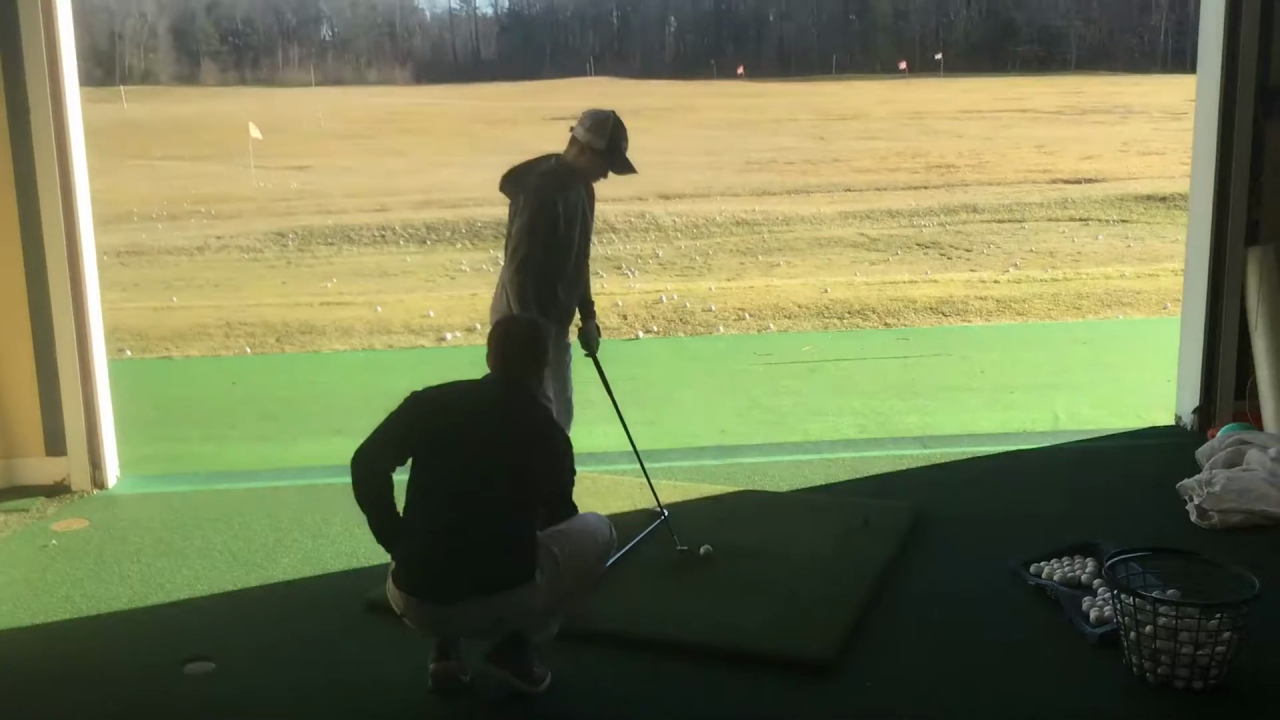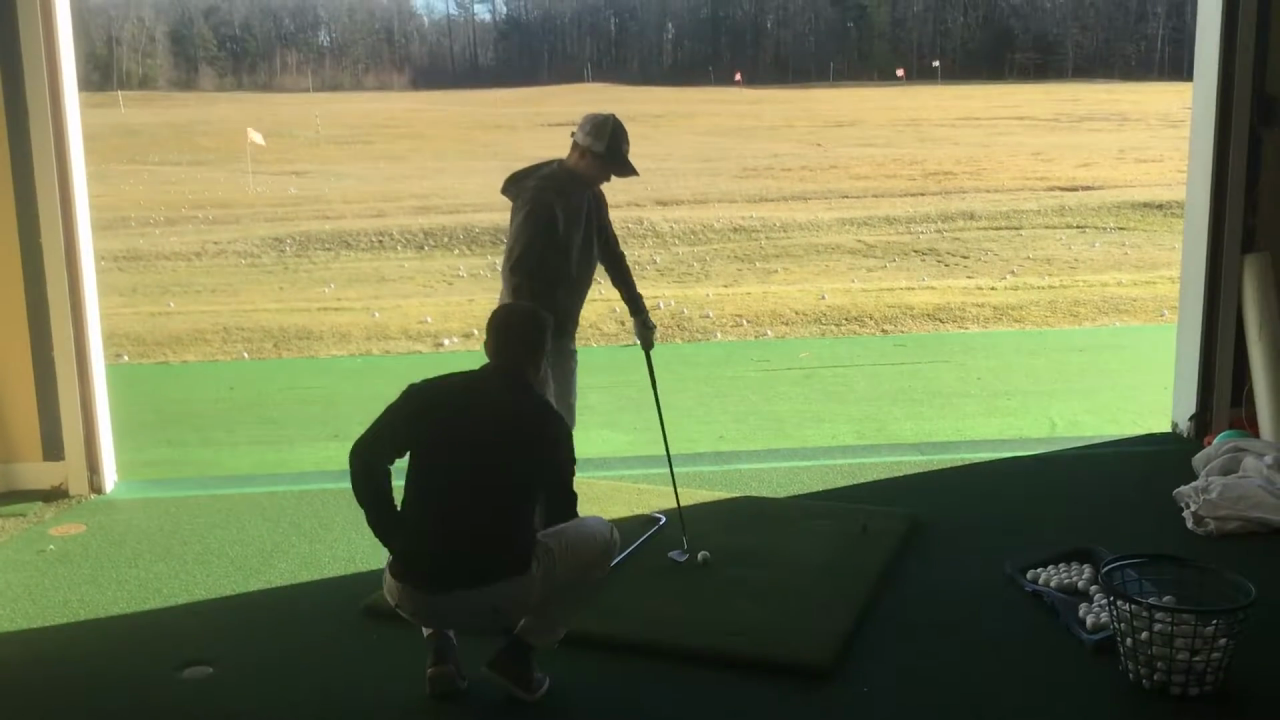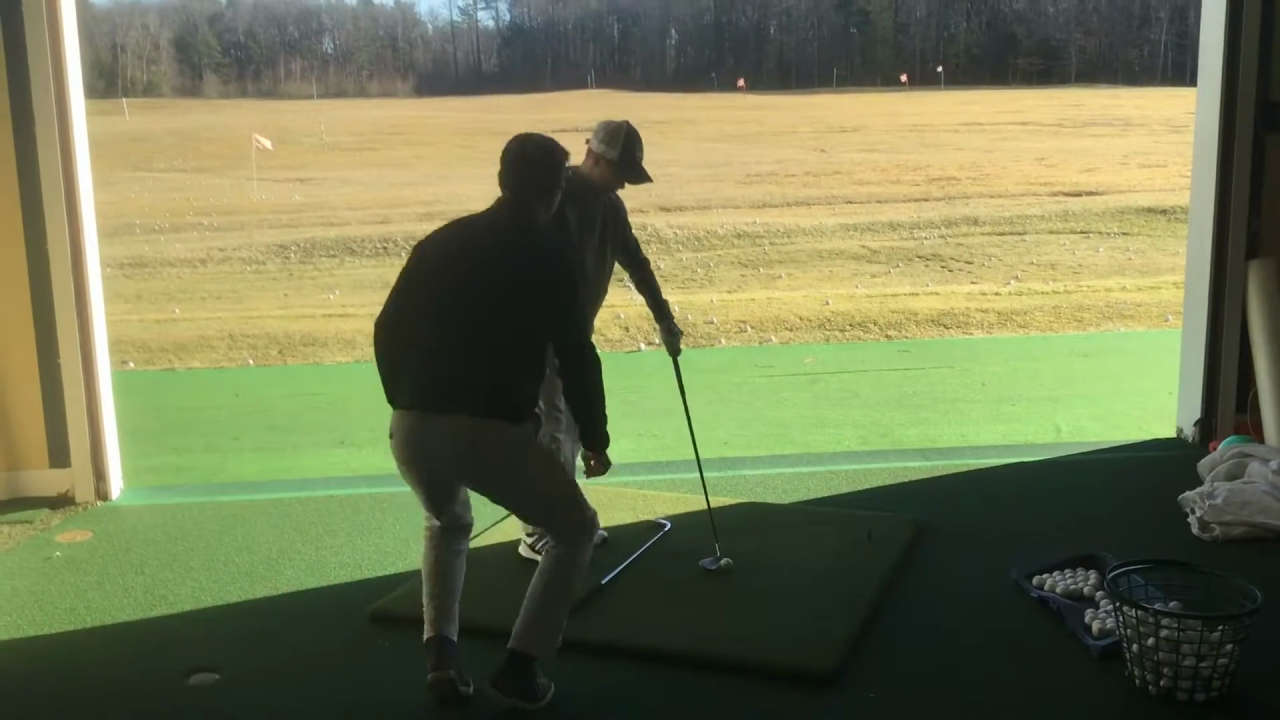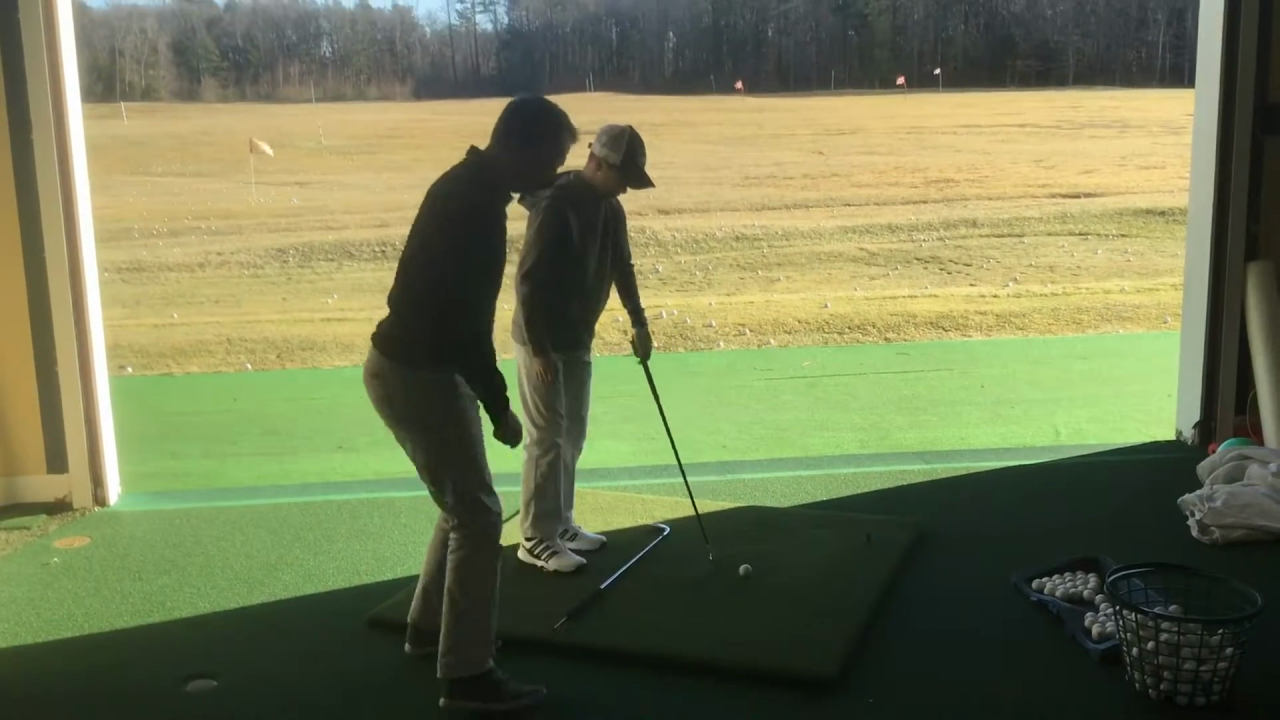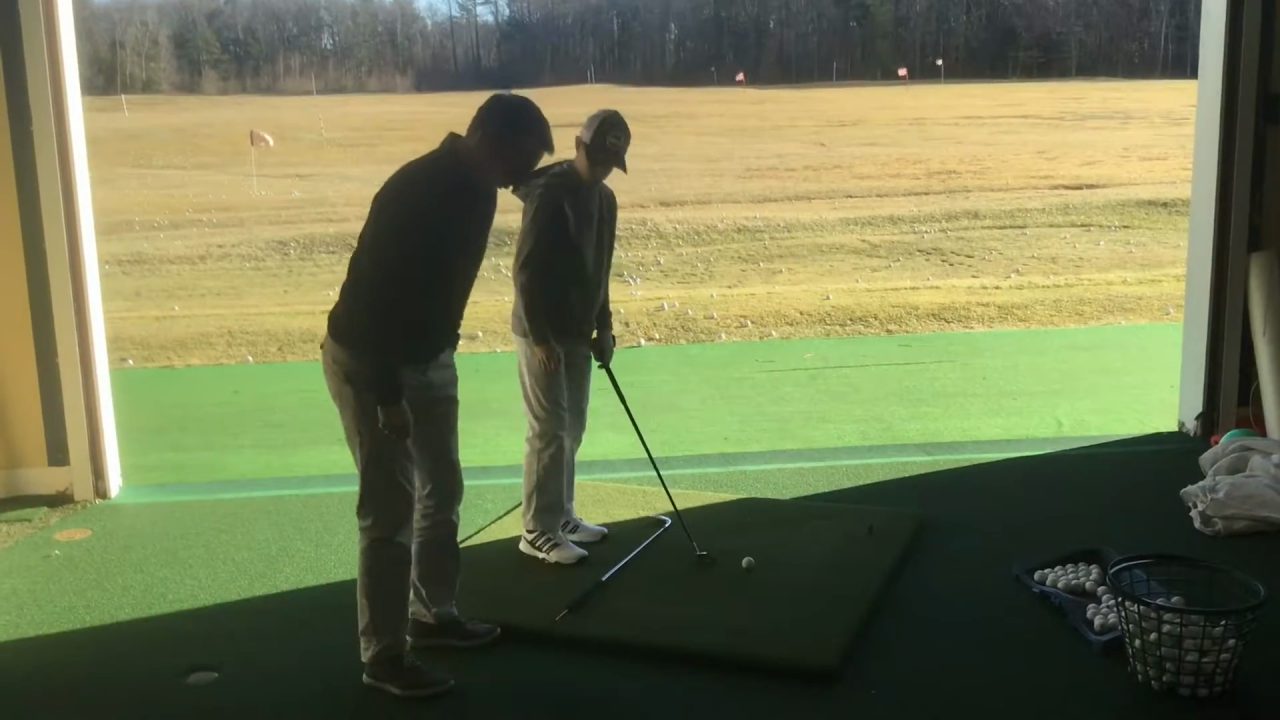
dt=0.5s
person 1, frame 1
left shoulder: (430, 403)
right shoulder: (547, 431)
left elbow: (367, 466)
right elbow: (559, 515)
left wrist: (398, 547)
left hip: (415, 603)
right hip: (504, 603)
right knee: (599, 531)
left ankle: (446, 647)
right ankle: (516, 645)
person 1, frame 2
left shoulder: (428, 395)
right shoulder: (545, 422)
left elbow: (365, 459)
right elbow: (559, 511)
left wrist: (396, 538)
left hip: (411, 592)
right hip: (499, 594)
right knee: (601, 534)
left ankle: (440, 651)
right ankle: (518, 654)
person 1, frame 3
left shoulder: (438, 244)
right shoulder: (550, 266)
left elbow: (388, 330)
right elbow: (578, 361)
right wrist: (596, 441)
left hip: (413, 430)
right hip: (494, 434)
left knee: (448, 522)
right knee: (575, 529)
left ankle: (441, 651)
right ankle: (520, 666)
person 1, frame 4
left shoulder: (469, 189)
right shoulder: (474, 205)
right elbow: (466, 316)
left wrist: (481, 392)
right wrist: (498, 405)
left hip: (421, 365)
right hip: (416, 373)
left knee: (467, 503)
right knee: (477, 517)
left ankle: (432, 627)
right ankle: (466, 674)
person 1, frame 5
left shoulder: (476, 191)
right shoulder: (413, 192)
right elbow: (371, 294)
left wrist: (442, 350)
right wrist: (387, 395)
left hip: (430, 357)
right hip: (368, 361)
left knee: (442, 488)
right knee: (390, 508)
left ankle: (431, 614)
right ankle: (383, 654)
person 2, frame 1
left shoulder: (581, 189)
right shoulder: (539, 192)
right elbow: (518, 270)
left wrist: (588, 316)
left hip: (554, 323)
left knee: (560, 415)
person 2, frame 2
left shoulder: (591, 199)
right shoulder: (539, 199)
left elbow: (612, 256)
right elbow: (516, 274)
left wrist: (639, 313)
left hip: (561, 331)
left knee: (562, 423)
person 2, frame 3
left shoulder: (609, 204)
right shoulder: (554, 201)
left elbow: (634, 261)
left wrist: (664, 317)
left knee: (573, 429)
right knee: (548, 431)
right ankle: (537, 533)
person 2, frame 4
left shoulder: (610, 210)
right shoulder: (554, 206)
left elbow: (620, 268)
right elbow: (529, 281)
left wrist: (639, 323)
right wrist: (539, 349)
left hip: (578, 339)
right hip: (543, 341)
left knee: (571, 436)
right knee: (547, 438)
left ankle: (560, 523)
right ankle: (536, 539)
person 2, frame 5
left shoulder: (604, 198)
right shoulder: (548, 196)
right elbow: (527, 271)
left wrist: (603, 326)
right wrist: (541, 338)
left hip: (577, 332)
right hip: (542, 333)
left knee: (572, 428)
right knee: (549, 430)
left ankle: (561, 516)
right ankle: (538, 531)
